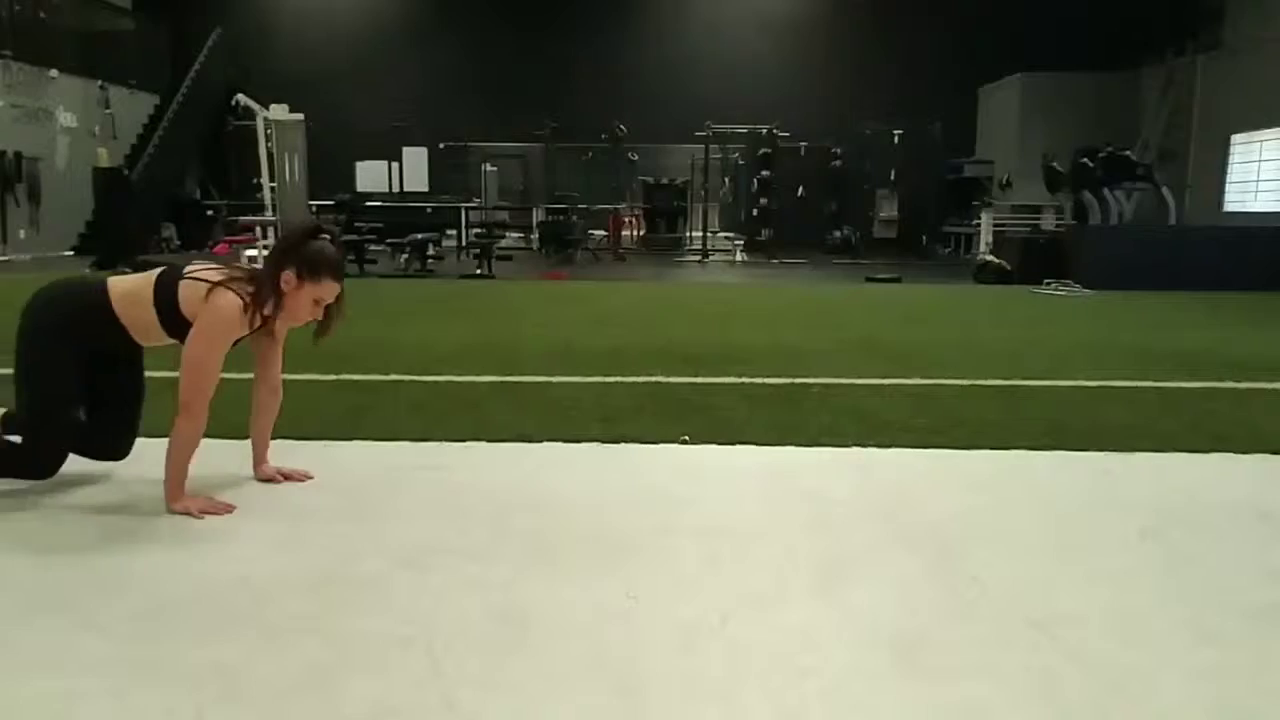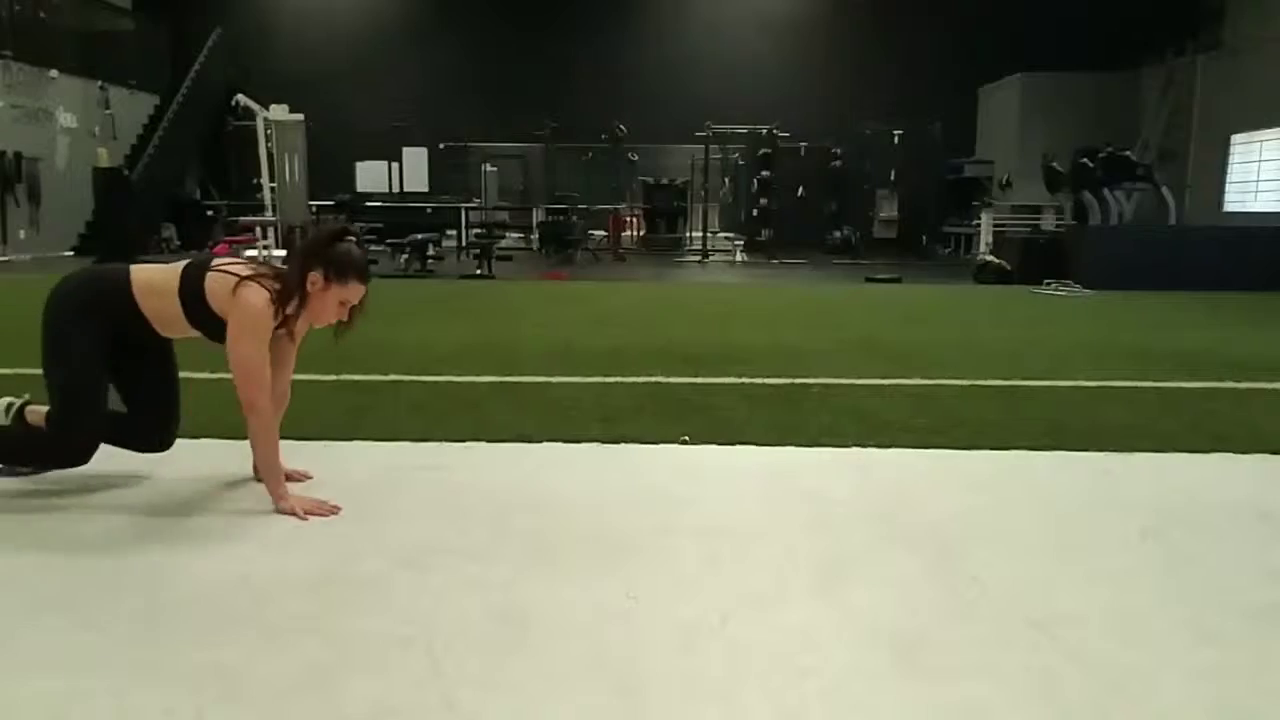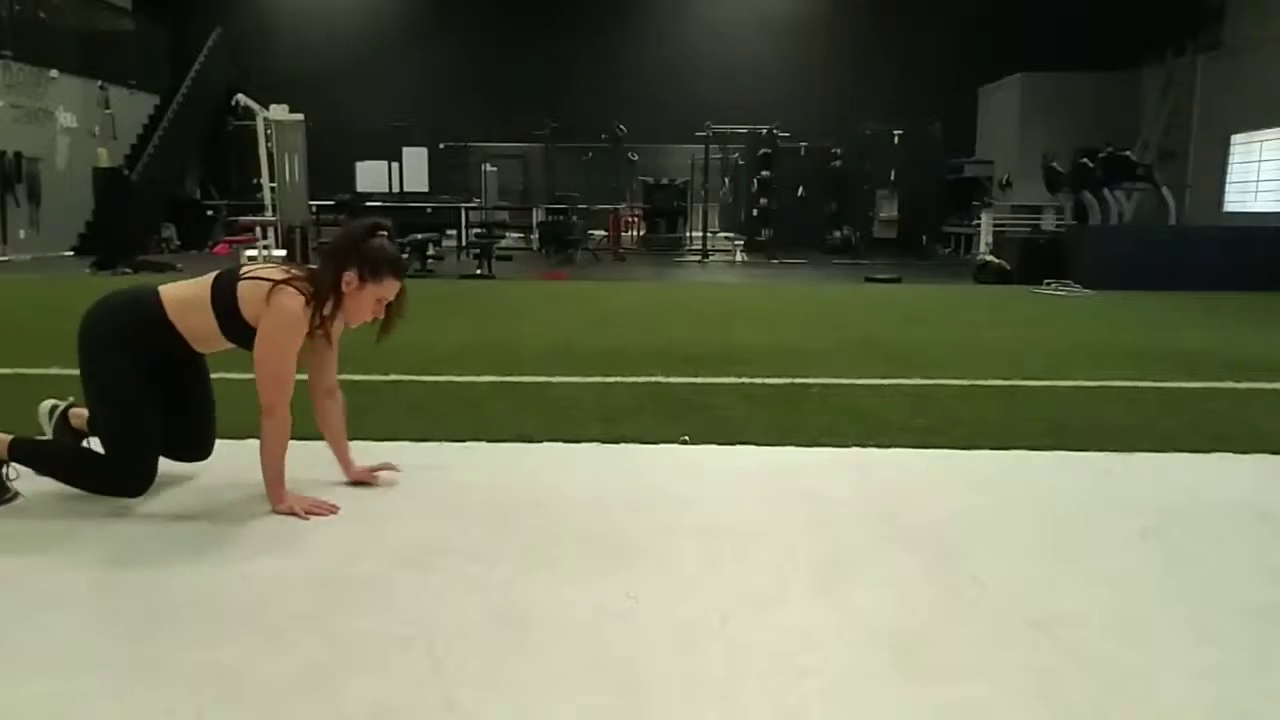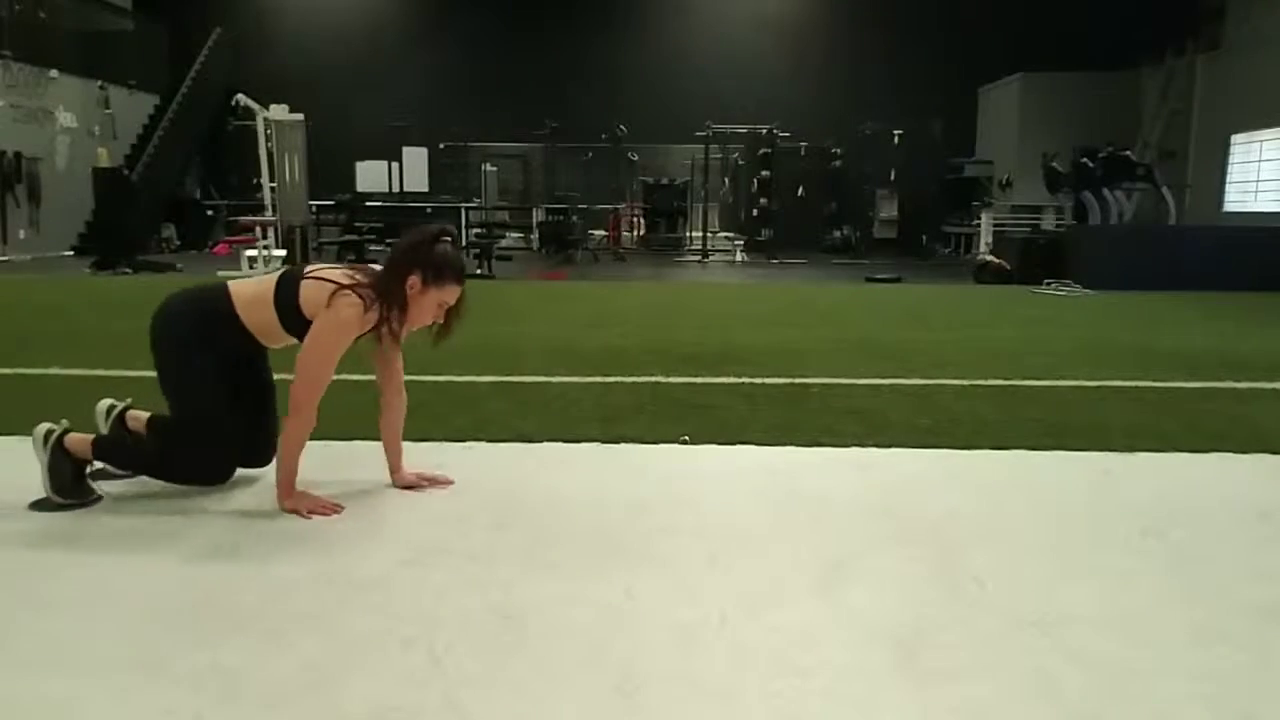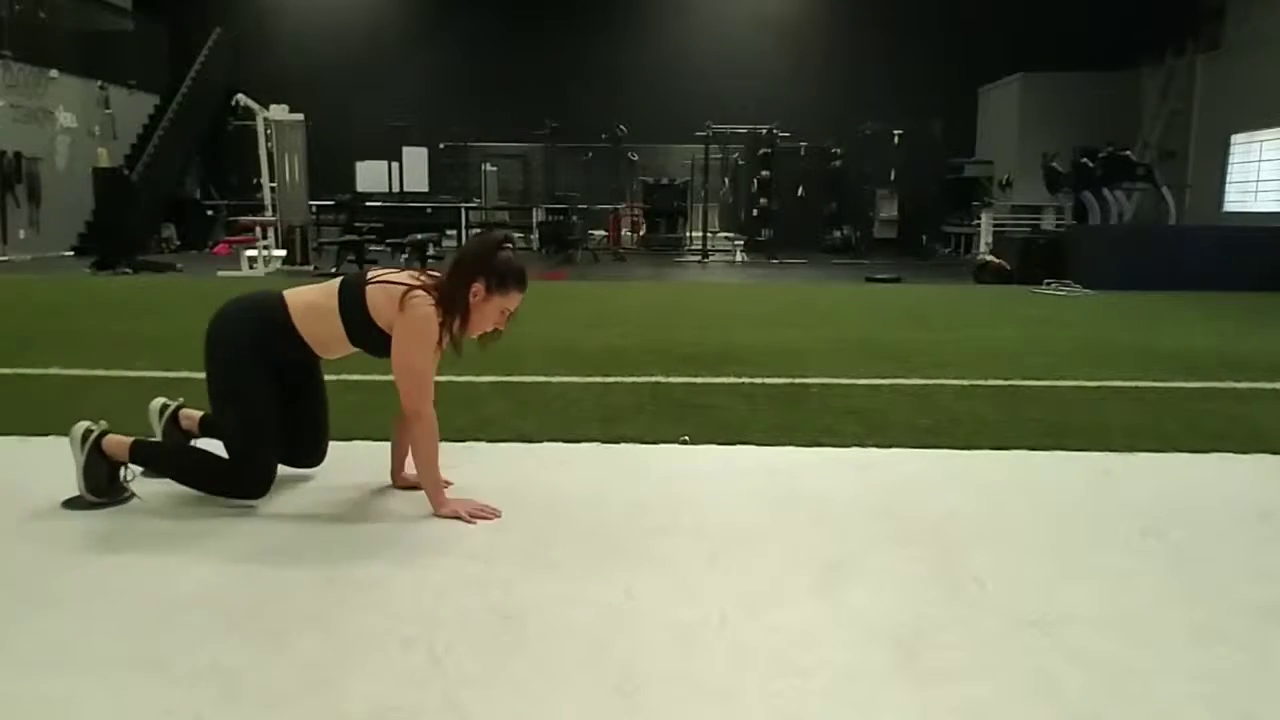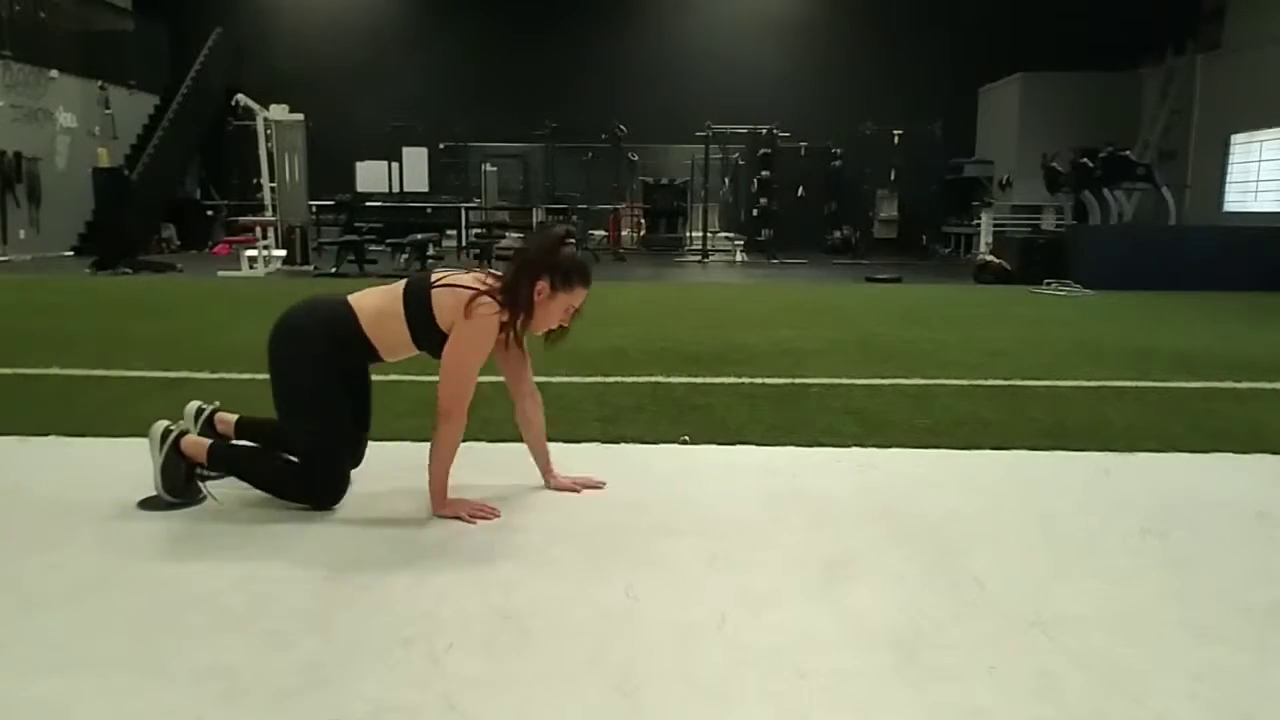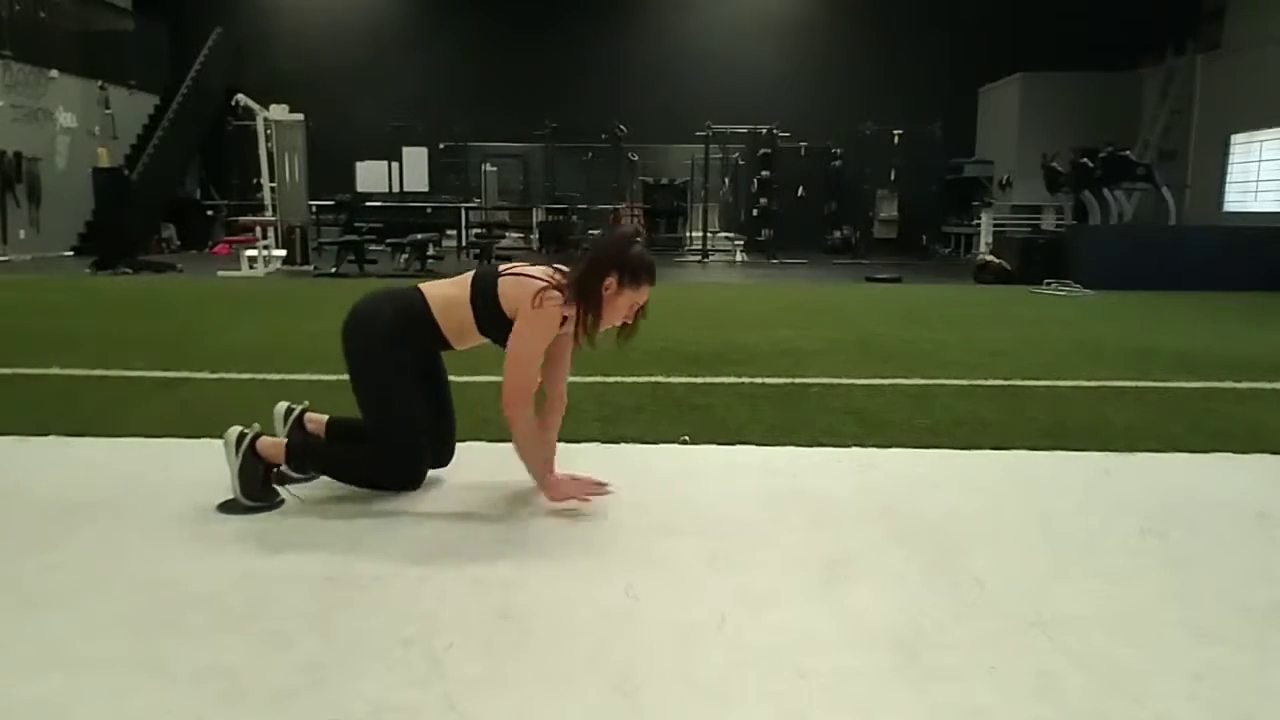
dt=0.2s
person 1, frame 1
left shoulder: (274, 303)
right shoulder: (228, 307)
left elbow: (269, 387)
right elbow: (191, 408)
left wrist: (261, 463)
right wrist: (176, 495)
left hip: (113, 334)
right hip: (61, 320)
left knee: (110, 445)
right knee: (42, 460)
person 1, frame 2
left shoulder: (294, 301)
right shoulder: (256, 301)
left elbow: (278, 390)
right elbow: (257, 406)
left wrist: (264, 464)
right wrist: (281, 496)
left hip: (134, 324)
right hip: (82, 308)
left knee: (155, 434)
right knee: (75, 443)
person 1, frame 3
left shoulder: (324, 302)
right shoulder: (290, 306)
left elbow: (326, 392)
right elbow: (274, 408)
left wrist: (349, 467)
right wrist: (279, 495)
left hip: (166, 341)
right hip: (117, 332)
left knee: (194, 445)
right knee: (130, 477)
left ankle: (71, 419)
person 1, frame 4
left shoulder: (387, 300)
right shoulder: (349, 307)
left elbow: (392, 392)
right elbow: (302, 407)
left wrist: (398, 471)
right wrist: (288, 492)
left hip: (230, 334)
right hip: (186, 327)
left knee: (255, 450)
right knee: (213, 463)
left ankle: (125, 419)
right ankle: (66, 444)
person 1, frame 5
left shoulder: (442, 300)
right shoulder: (420, 310)
left elbow: (417, 403)
right elbow: (418, 413)
left wrist: (399, 472)
right wrist: (439, 499)
left hip: (285, 343)
right hip: (242, 337)
left knee: (308, 453)
right knee: (251, 479)
left ankle: (181, 419)
right ankle: (103, 446)
person 1, frame 6
left shoulder: (506, 300)
right shoulder: (484, 313)
left elbow: (524, 395)
right elbow: (450, 414)
left wrist: (549, 474)
right wrist: (438, 498)
left hip: (340, 341)
right hip: (308, 342)
left knee: (344, 451)
right knee: (325, 488)
left ankle: (213, 422)
right ankle: (183, 445)
person 1, frame 7
left shoulder: (568, 294)
right shoulder: (547, 302)
left elbow: (553, 394)
right elbow: (517, 405)
left wrist: (547, 470)
right wrist: (547, 482)
left hip: (406, 332)
right hip: (378, 329)
left knee: (438, 449)
right knee: (406, 471)
left ankle: (303, 421)
right ankle: (260, 448)
